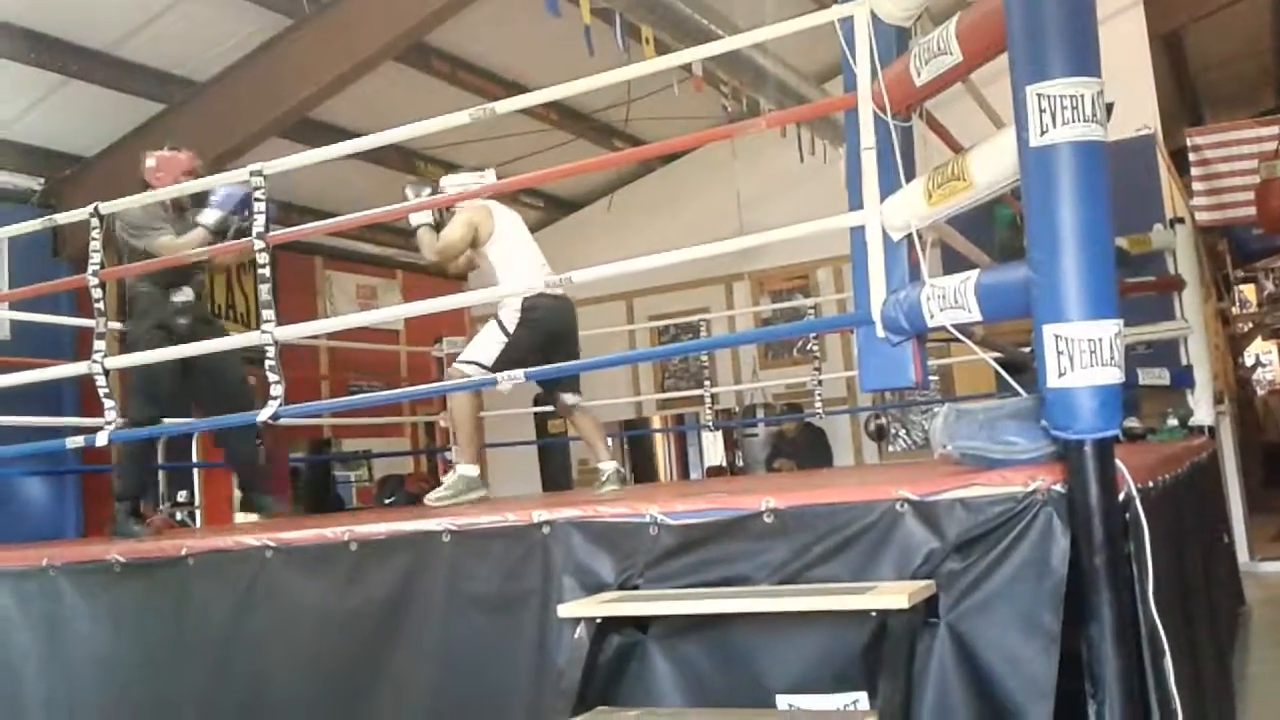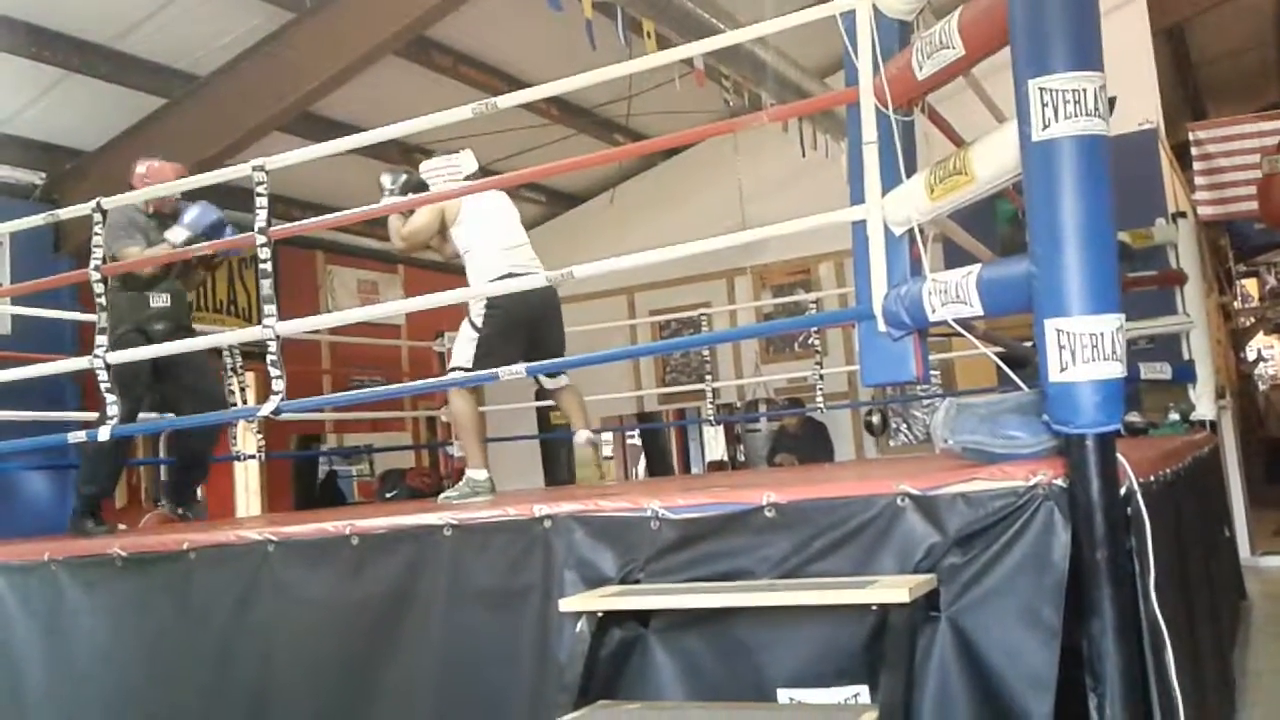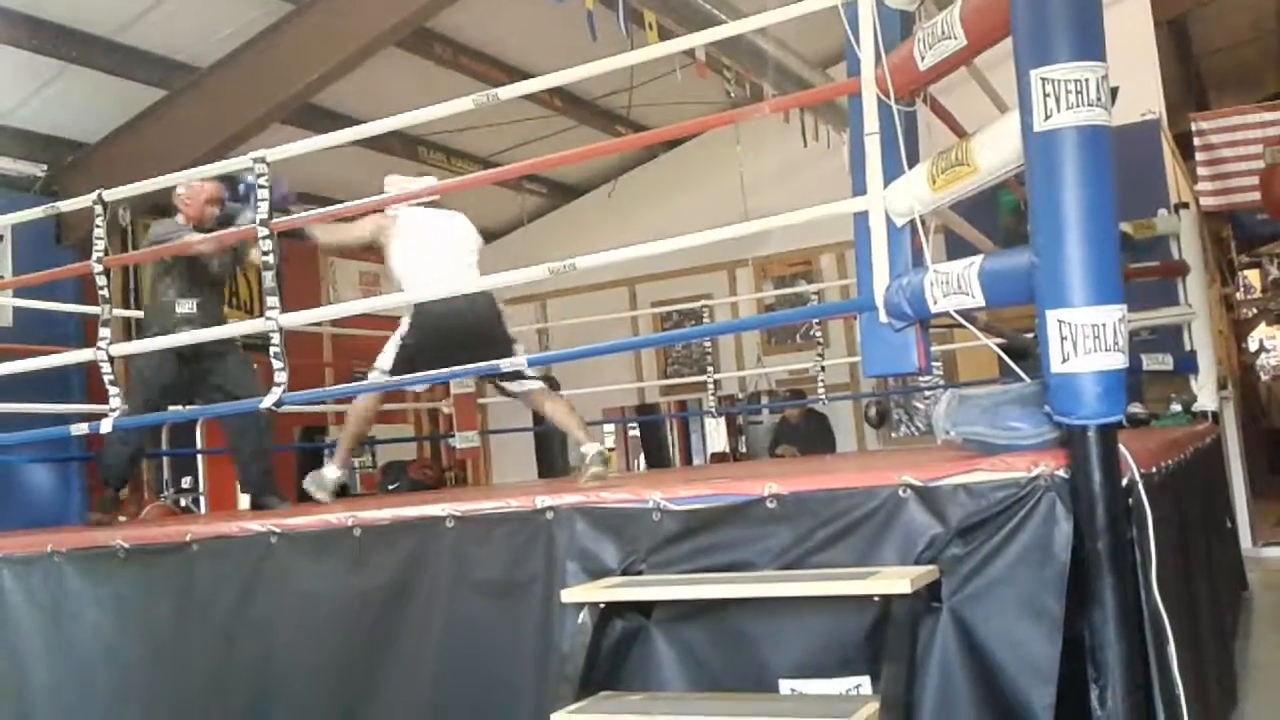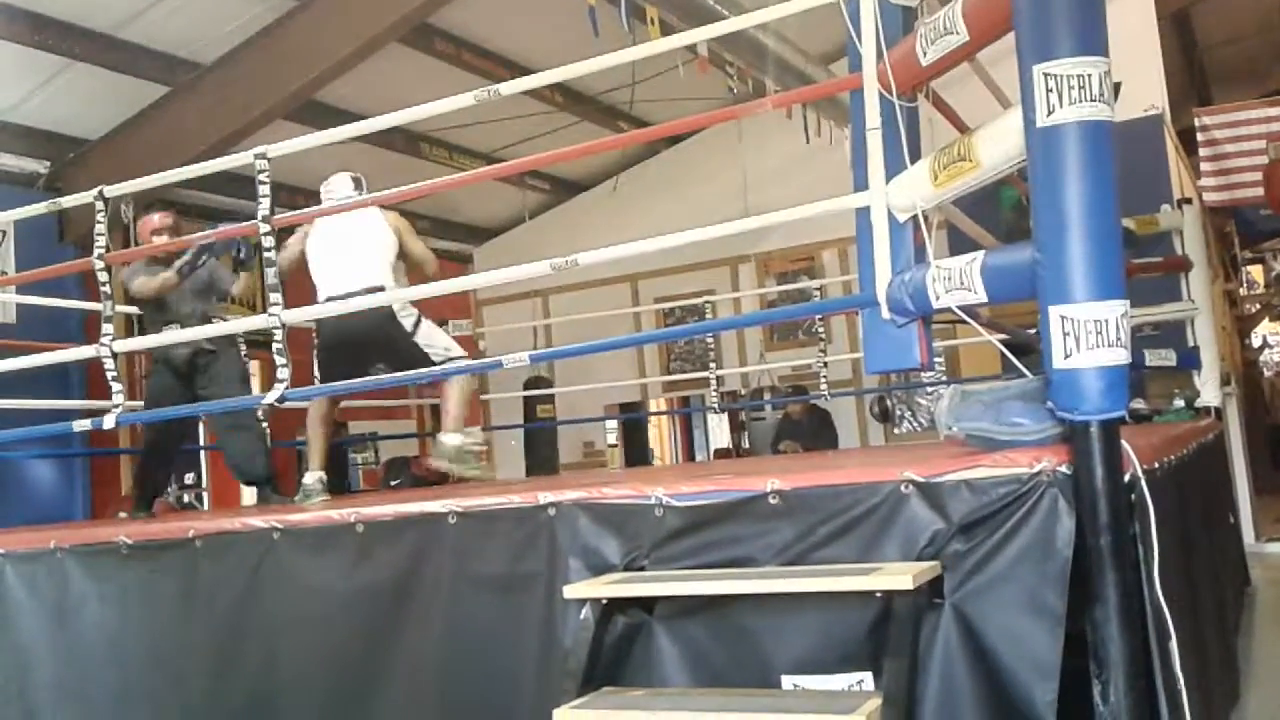
dt=0.4s
person 1, frame 1
left shoulder: (185, 214)
right shoulder: (134, 216)
left elbow: (222, 258)
right elbow: (178, 252)
left wrist: (243, 221)
right wrist: (214, 213)
left hip: (198, 324)
right hip: (155, 330)
left knee: (235, 402)
right knee: (147, 418)
left ankle: (255, 491)
right ankle: (127, 512)
person 1, frame 2
left shoulder: (175, 219)
right shoulder: (122, 218)
right elbow: (144, 266)
left wrist: (211, 256)
right wrist: (184, 232)
left hip: (175, 332)
right hip: (132, 332)
left knee: (210, 406)
right knee: (121, 419)
left ankle: (182, 493)
right ankle: (86, 510)
person 1, frame 3
right shoulder: (162, 231)
left elbow: (263, 255)
right elbow: (204, 246)
right wrist: (236, 214)
left hip: (212, 341)
left knee: (246, 410)
right knee: (139, 416)
left ankle: (261, 492)
right ankle: (107, 491)
person 1, frame 4
left shoulder: (205, 265)
right shoulder: (135, 272)
left elbow: (240, 290)
right elbow: (148, 289)
left wrist: (243, 261)
right wrist: (188, 262)
left hip: (212, 354)
right hip: (169, 363)
left knee: (234, 411)
right knee: (160, 435)
left ankle: (262, 485)
right ankle: (143, 502)
person 2, frame 1
left shoulder: (472, 211)
right shoulder: (500, 214)
left elbow: (435, 255)
right elbow: (455, 266)
left wrist: (420, 220)
right wrist: (434, 222)
left hip: (529, 308)
right hip: (559, 308)
left knee: (460, 379)
right knee: (568, 401)
left ankle: (467, 473)
right ankle: (609, 470)
person 2, frame 2
left shoulder: (444, 199)
right shoulder: (498, 196)
left elbow: (403, 241)
right wrist: (430, 231)
left hip: (500, 294)
right hip: (540, 289)
left knee: (461, 385)
right knee: (556, 380)
left ankle: (477, 478)
right ankle: (584, 438)
person 2, frame 3
left shoulder: (389, 223)
right shoulder: (461, 221)
left elbow: (329, 237)
left hip: (430, 313)
right hip: (480, 306)
left knee: (375, 385)
right knee: (531, 389)
left ankle: (334, 472)
right ankle: (592, 452)
person 2, frame 4
left shoulder: (312, 228)
right shoulder: (387, 218)
left elbow: (284, 265)
right elbow: (431, 268)
left hip: (333, 318)
right hip: (381, 308)
left knee: (324, 397)
right knee: (455, 366)
left ankle: (313, 480)
right ankle: (452, 441)
